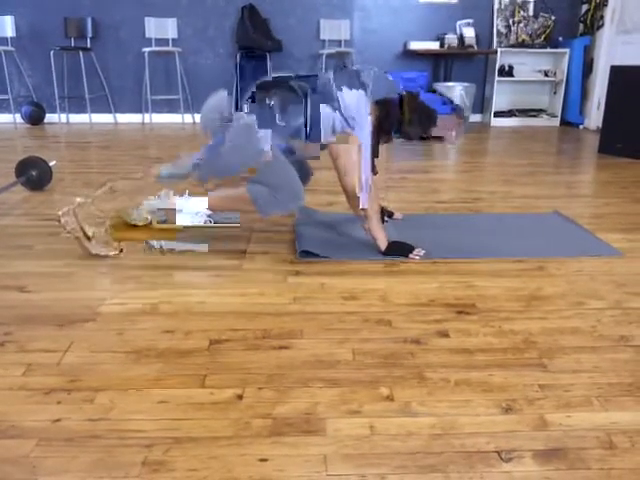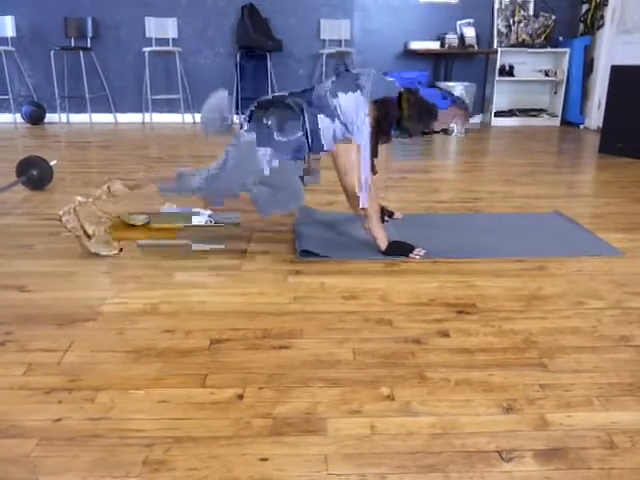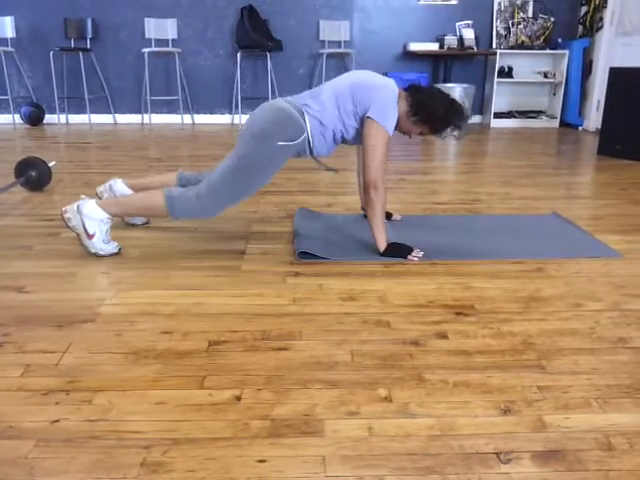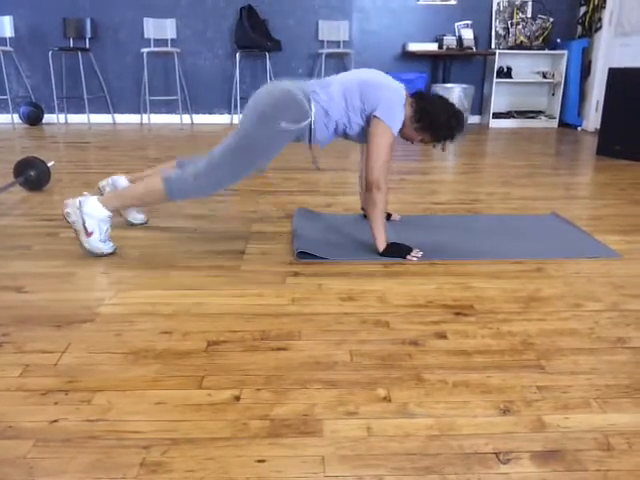
dt=0.1s
person 1, frame 1
left shoulder: (353, 104)
right shoulder: (351, 120)
left elbow: (358, 177)
right elbow: (353, 186)
left wrist: (373, 208)
right wrist: (384, 243)
left hip: (234, 110)
right hip: (232, 119)
right knee: (287, 195)
person 1, frame 2
left shoulder: (362, 104)
right shoulder: (355, 117)
left elbow: (360, 176)
right elbow: (355, 189)
left wrist: (374, 208)
right wrist: (384, 243)
right hip: (238, 115)
person 1, frame 3
left shoulder: (386, 94)
right shoulder: (385, 107)
left elbow: (368, 175)
right elbow: (372, 183)
left wrist: (374, 211)
right wrist: (384, 245)
left hip: (281, 120)
right hip: (283, 130)
left knee: (212, 182)
right knee: (204, 201)
left ankle: (122, 189)
right ankle: (95, 212)
person 1, frame 4
left shoulder: (388, 98)
right shoulder: (393, 109)
left elbow: (369, 172)
right elbow: (375, 183)
left wrist: (372, 212)
right wrist: (384, 243)
left hip: (285, 101)
right hip: (285, 107)
left knee: (210, 166)
right knee: (203, 178)
left ankle: (122, 185)
right ankle: (93, 208)
